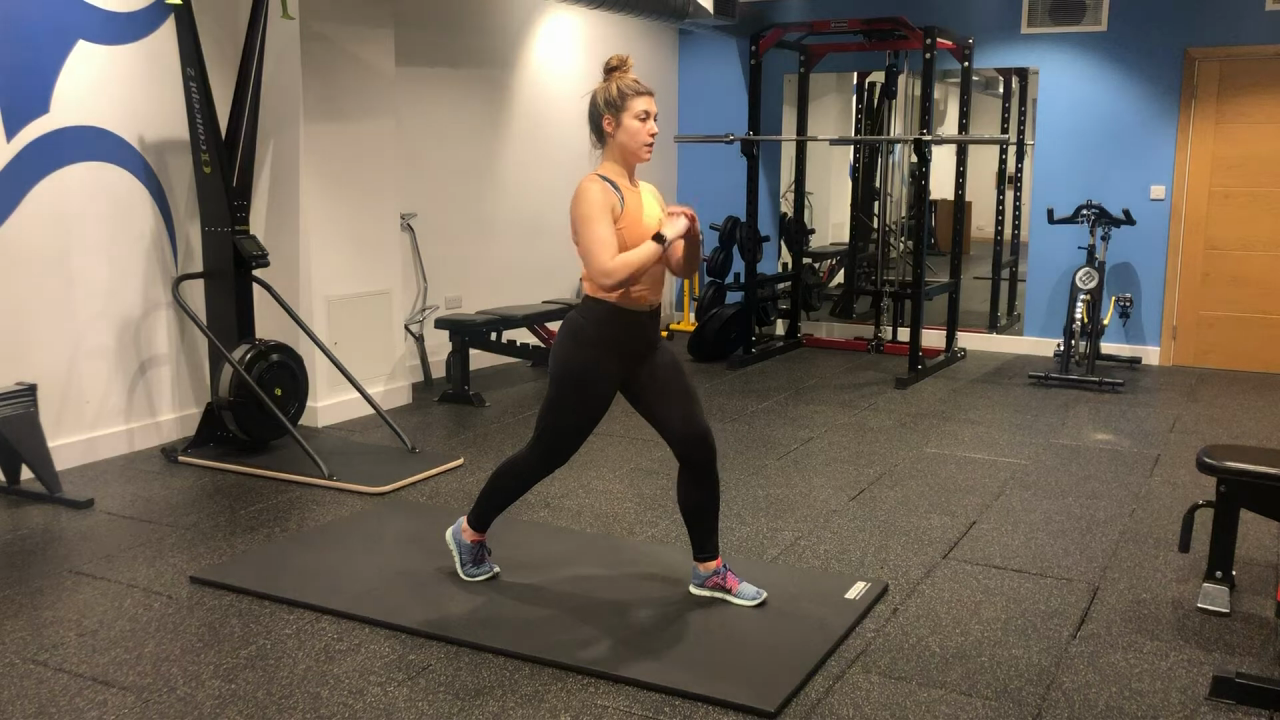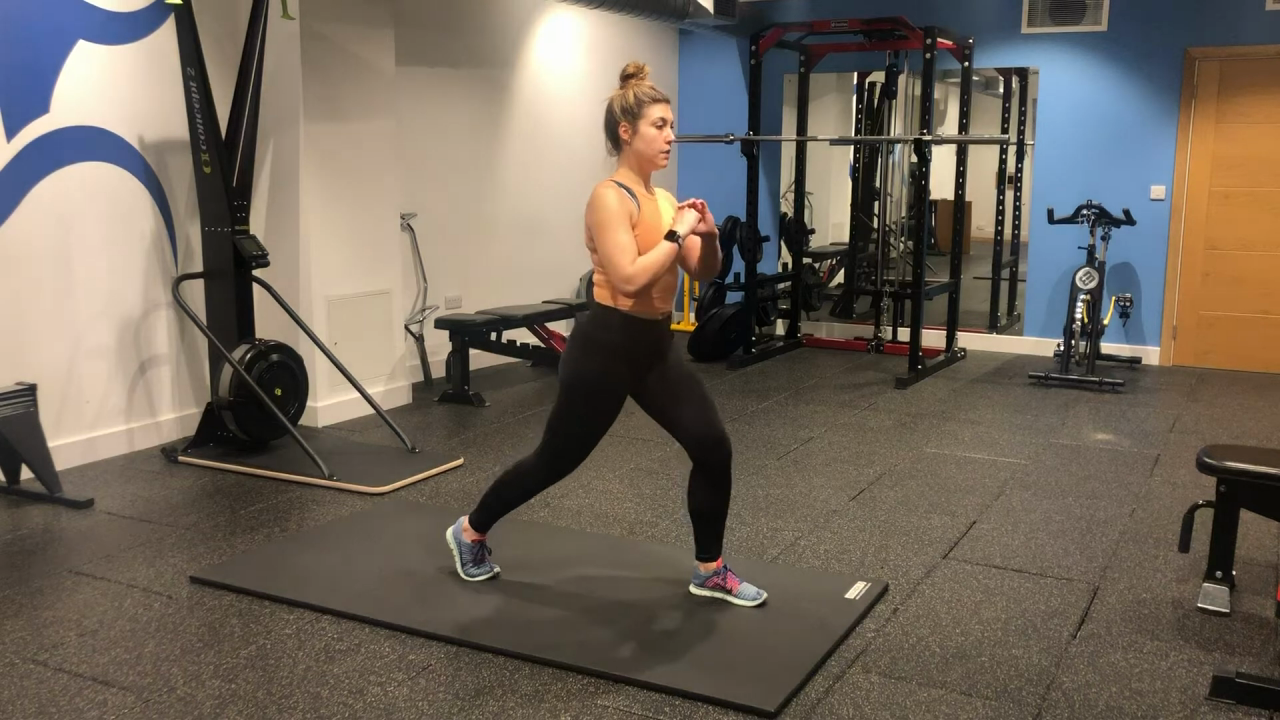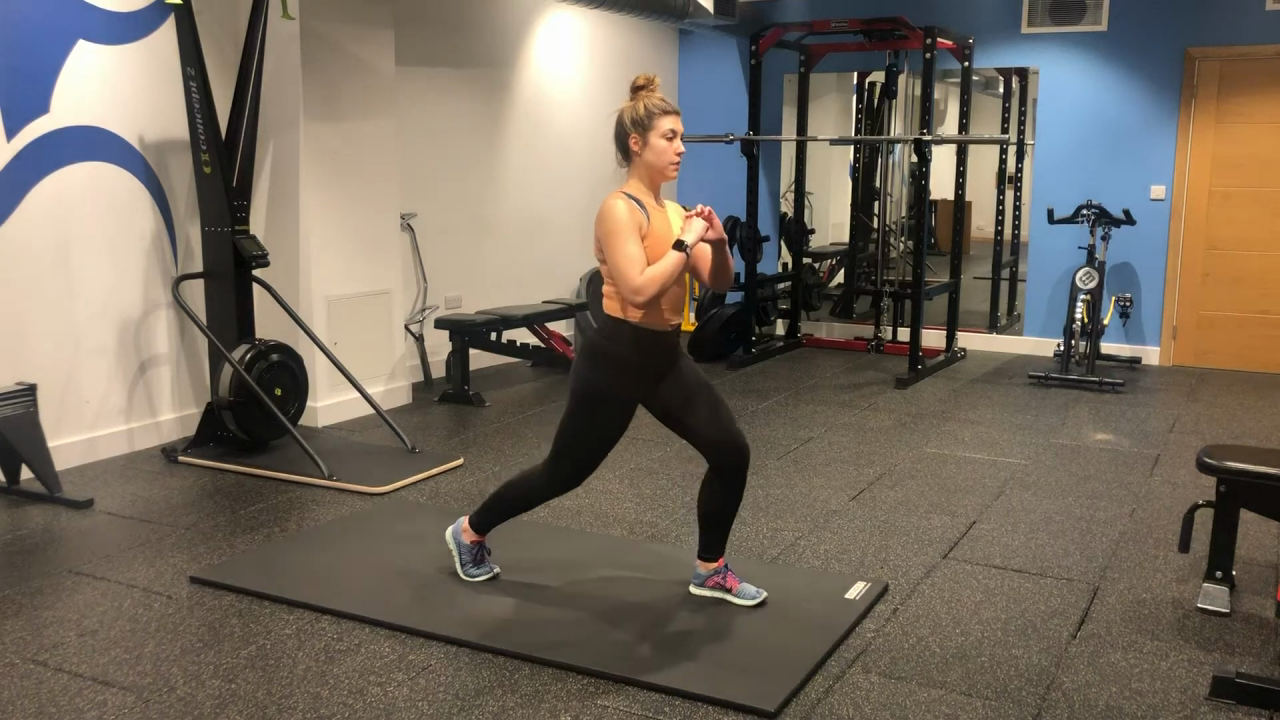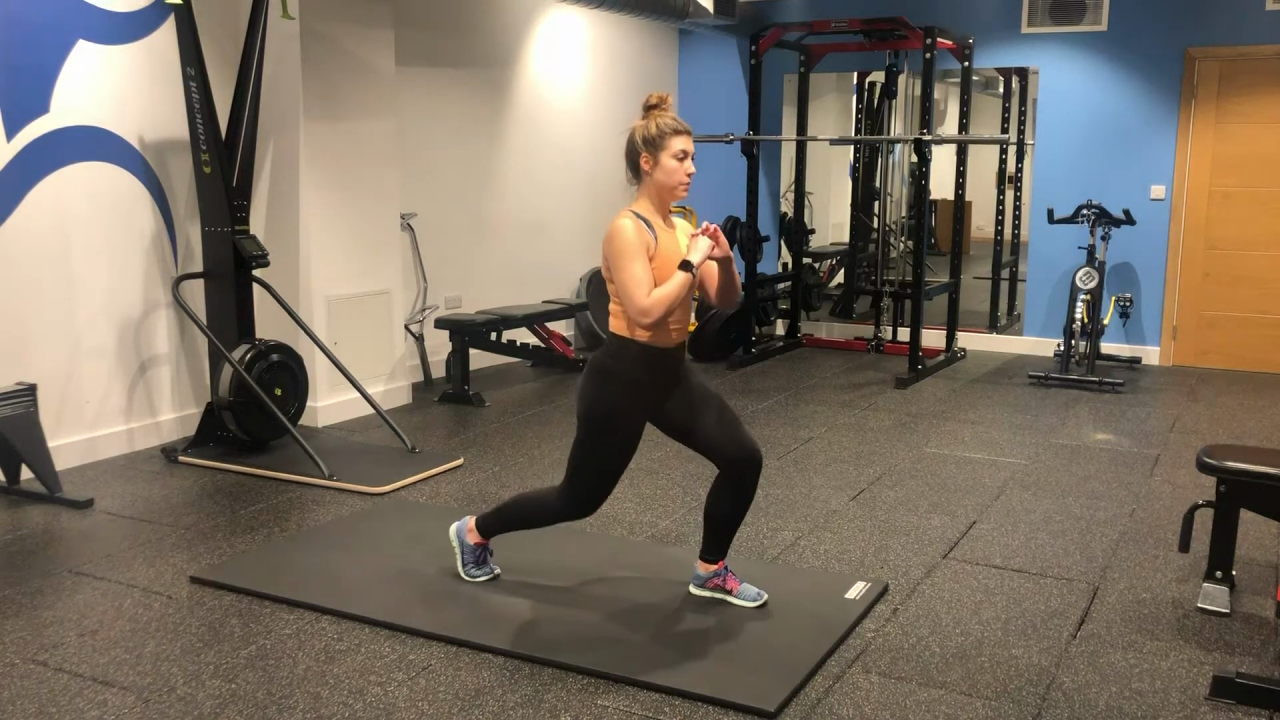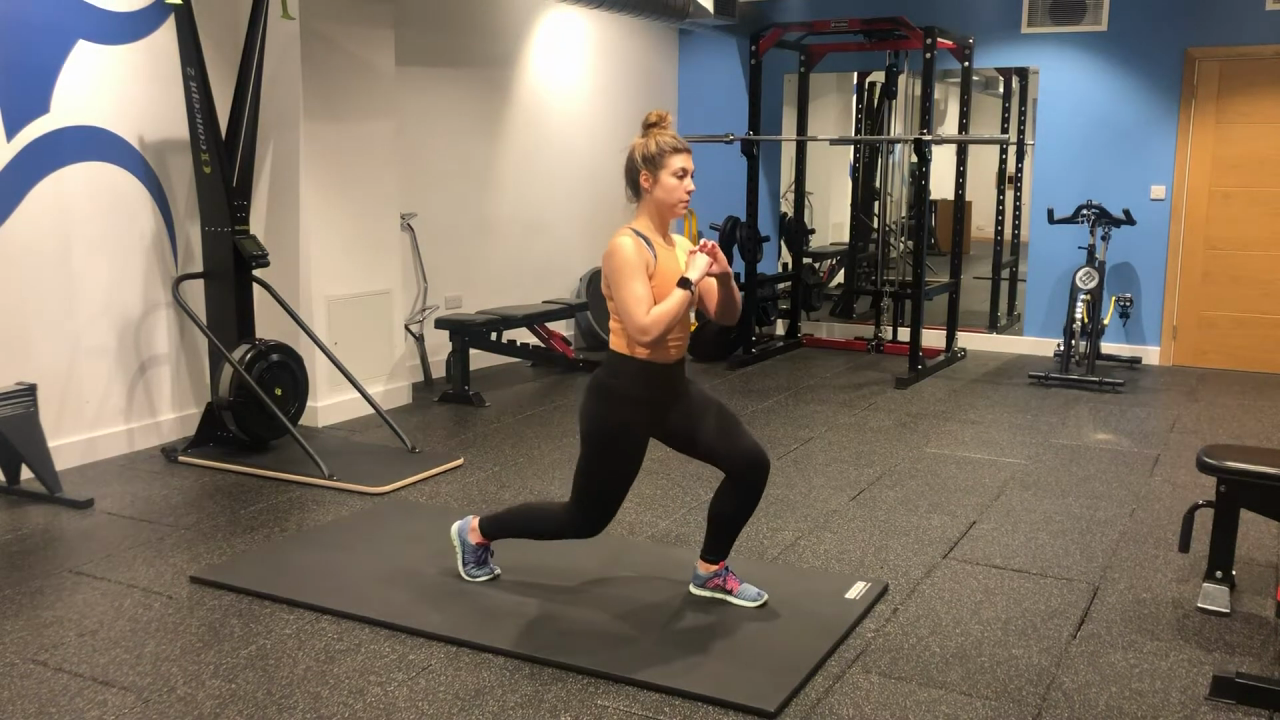
dt=0.3s
person 1, frame 1
left shoulder: (648, 192)
right shoulder: (595, 191)
left elbow: (683, 269)
right elbow: (608, 272)
left wrist: (689, 235)
right wrist: (663, 235)
left hip: (645, 339)
right hip: (594, 339)
left knee: (697, 446)
right knee: (547, 453)
left ankle: (709, 570)
right ankle: (469, 532)
person 1, frame 2
left shoulder: (663, 199)
right shoulder: (609, 197)
left elbow: (705, 273)
right elbow: (630, 279)
left wrist: (707, 235)
right wrist: (677, 232)
left hip: (656, 346)
right hip: (606, 346)
left knee: (713, 448)
right knee: (556, 460)
left ankle: (710, 570)
right ankle: (470, 532)
person 1, frame 3
left shoulder: (673, 211)
right shoulder: (619, 209)
left elbow: (719, 283)
right elbow: (638, 289)
left wrist: (717, 243)
right wrist: (686, 243)
left hip: (665, 356)
right hip: (615, 358)
left knee: (731, 452)
right knee: (564, 472)
left ankle: (710, 570)
right ankle: (469, 532)
person 1, frame 4
left shoulder: (681, 229)
right shoulder: (627, 229)
left elbow: (727, 301)
right elbow: (645, 311)
left wrist: (724, 259)
right wrist: (691, 262)
left hip: (671, 373)
right hip: (622, 376)
left knee: (744, 459)
right knee: (580, 497)
left ankle: (710, 571)
right ankle: (474, 531)
person 1, frame 5
left shoulder: (680, 245)
right shoulder: (626, 247)
left elbow: (727, 317)
right elbow: (645, 328)
left wrist: (723, 276)
right wrist: (689, 280)
left hip: (671, 387)
right hip: (623, 392)
left knee: (751, 463)
right knee: (587, 516)
left ankle: (710, 572)
right ankle: (476, 531)
